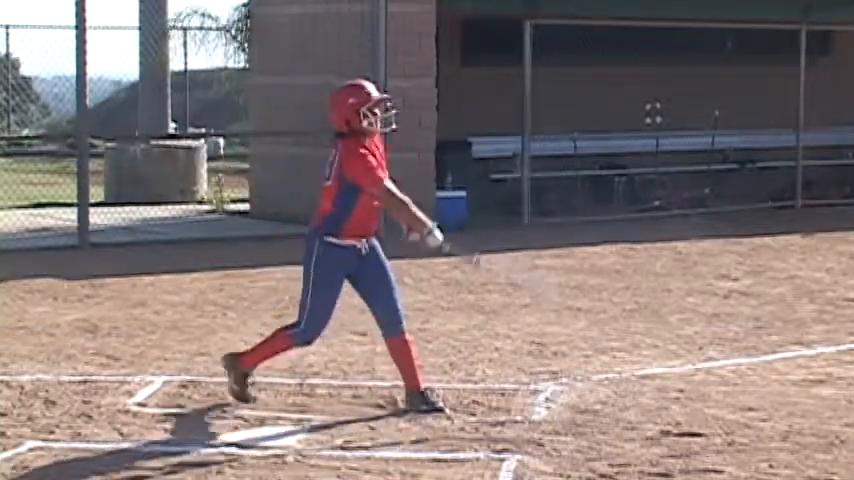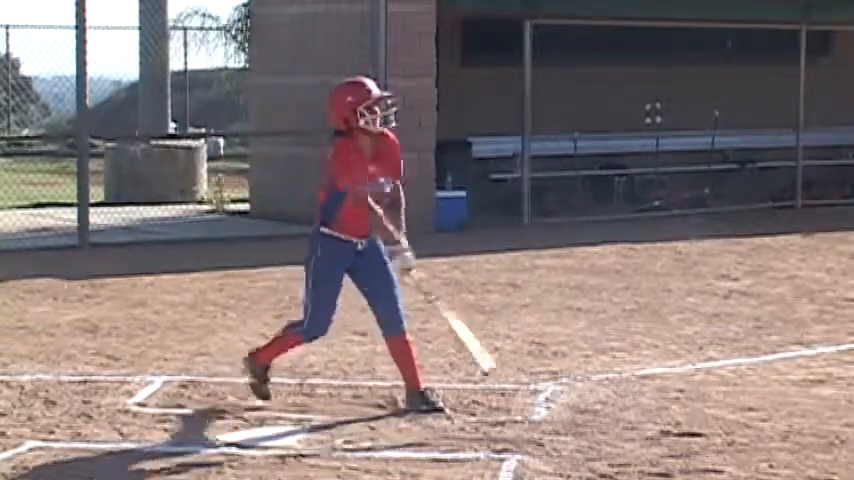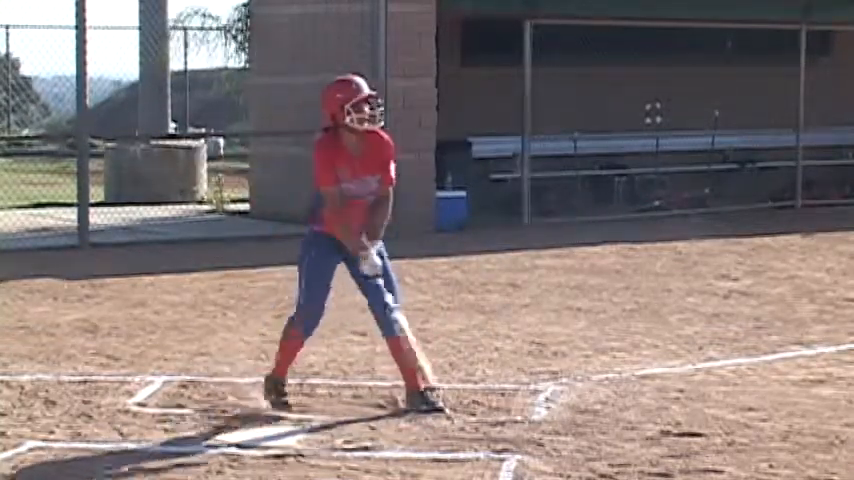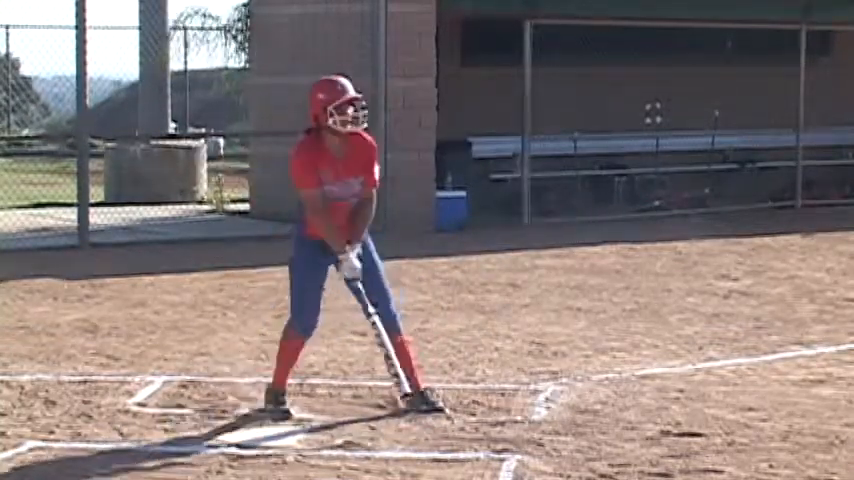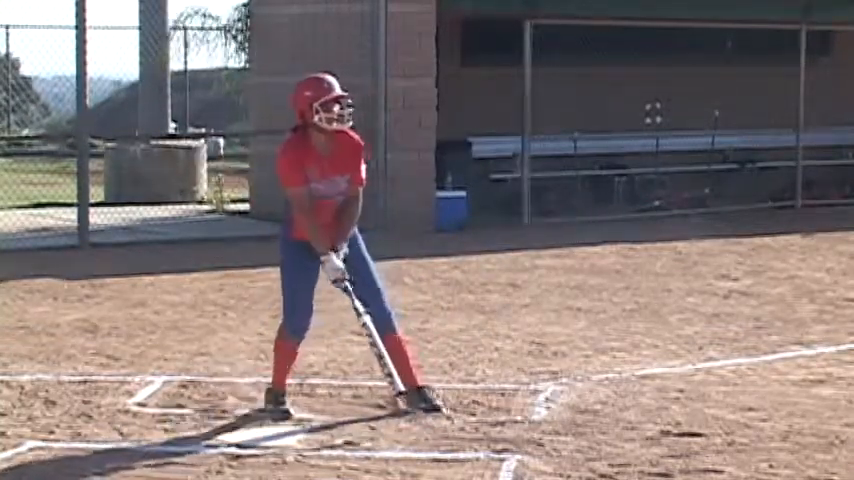
dt=0.1s
person 1, frame 1
left shoulder: (372, 144)
right shoulder: (354, 153)
left elbow: (384, 189)
right elbow: (390, 197)
left wrist: (411, 224)
right wrist: (427, 227)
left hip: (363, 245)
right hip: (330, 247)
left knee: (392, 316)
right knee: (308, 329)
left ankle: (415, 391)
right ankle: (241, 363)
person 1, frame 2
left shoulder: (387, 143)
right shoulder: (343, 151)
left elbow: (394, 194)
right elbow: (366, 205)
left wrist: (399, 238)
right wrist: (398, 244)
left hip: (368, 239)
right hip: (330, 238)
left knee: (390, 314)
right knee: (315, 324)
left ankle: (416, 389)
right ankle: (259, 362)
person 1, frame 3
left shoulder: (381, 144)
right shoulder: (326, 149)
left elbow: (383, 200)
right elbow: (336, 209)
left wrist: (371, 244)
right wrist: (359, 252)
left hip: (365, 238)
right hip: (324, 236)
left knee: (390, 312)
right knee: (309, 314)
left ankle: (417, 389)
right ankle: (276, 380)
person 1, frame 4
left shoulder: (364, 146)
right shoulder: (305, 152)
left elbow: (366, 202)
right elbow: (314, 209)
left wrist: (351, 248)
right wrist: (337, 253)
left hip: (353, 237)
right hip: (311, 240)
left knee: (386, 313)
right knee: (304, 318)
left ankle: (415, 389)
right ankle: (276, 391)
person 1, frame 5
left shoulder: (352, 144)
right shoulder: (292, 151)
left elbow: (353, 201)
right elbow: (302, 210)
left wrist: (338, 247)
right wrist: (325, 254)
left hip: (342, 237)
right hip: (301, 241)
left knee: (380, 312)
right knee: (296, 319)
left ankle: (413, 388)
right ankle: (276, 391)
